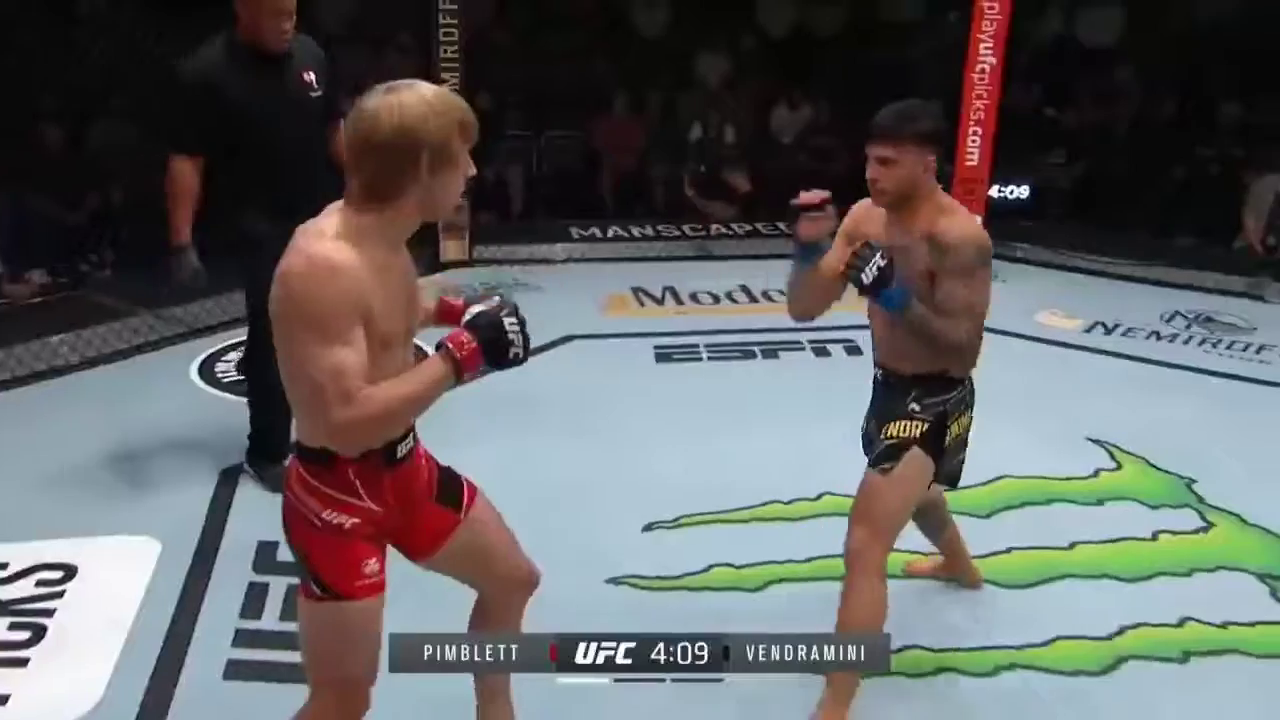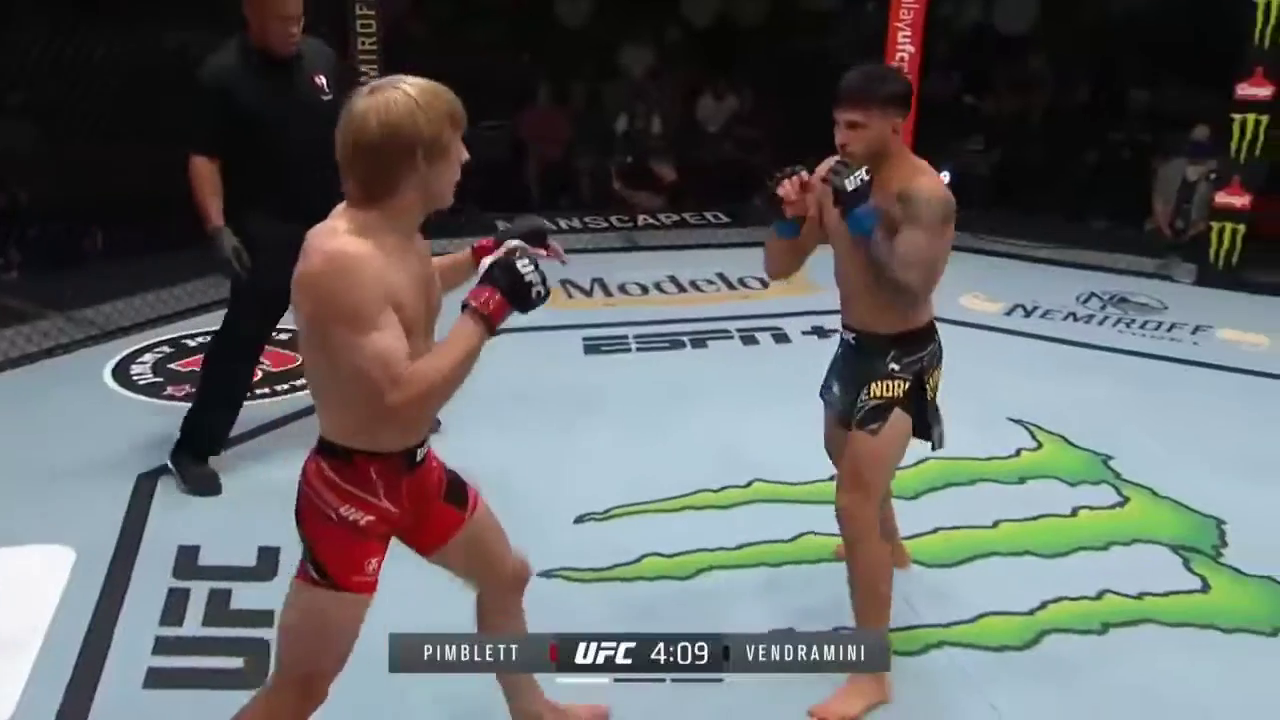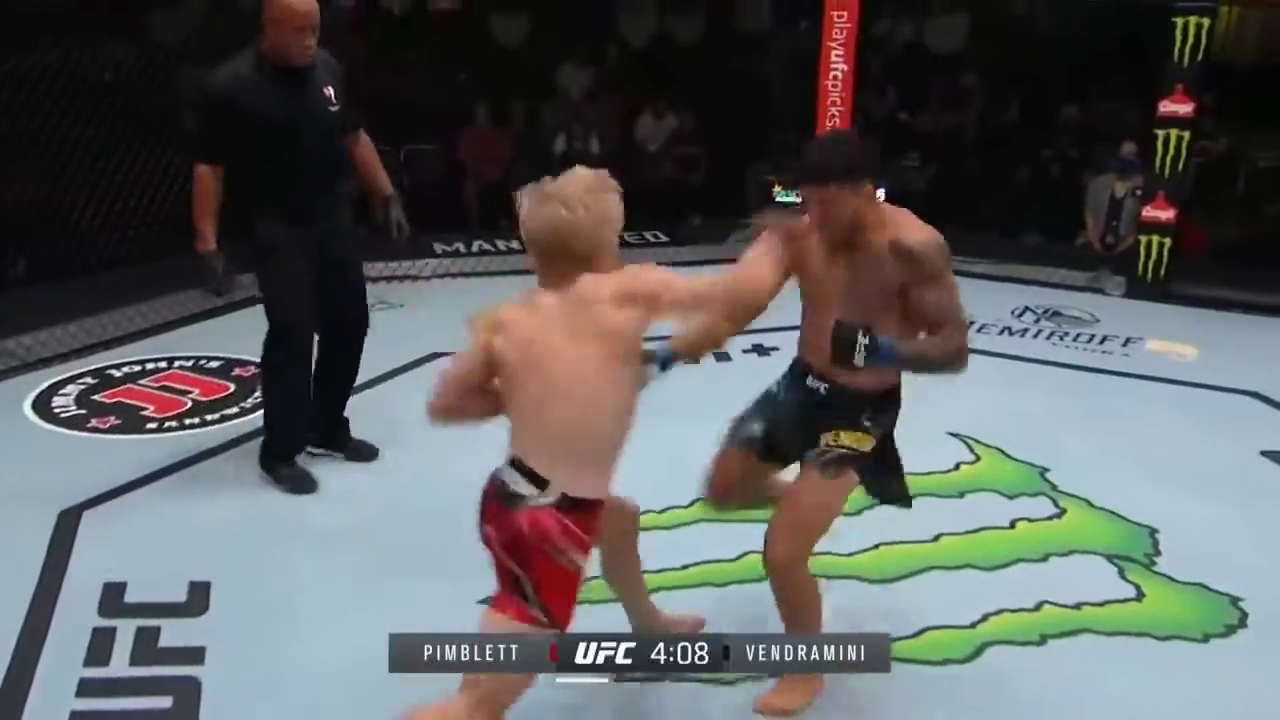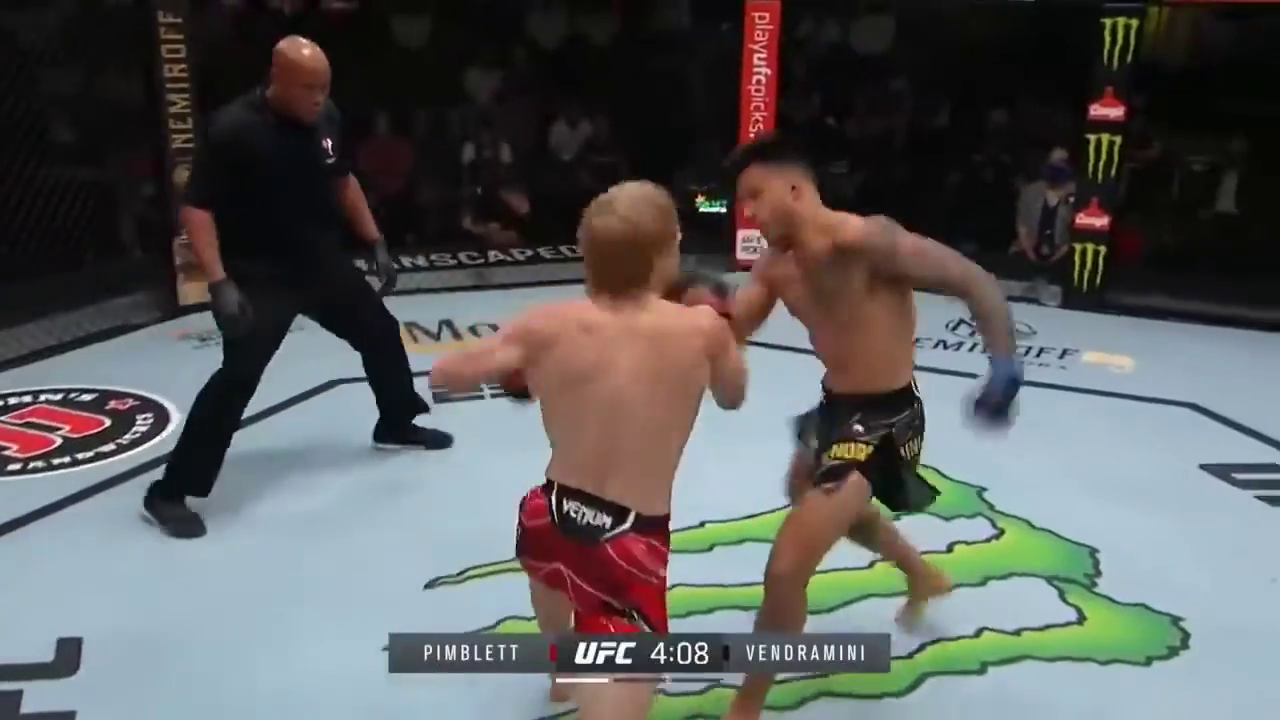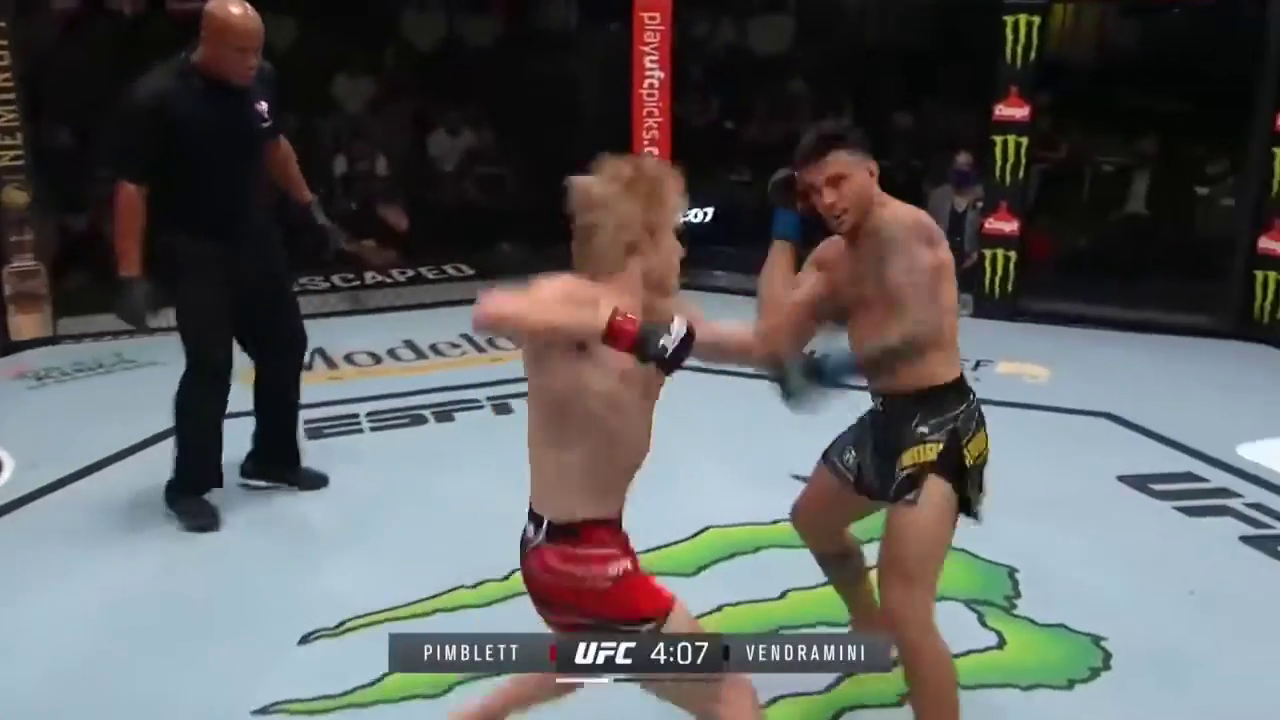
dt=0.4s
person 1, frame 1
left shoulder: (958, 236)
right shoulder: (866, 217)
left elbow: (959, 356)
right elbow: (804, 309)
left wrist: (892, 295)
right wrist: (809, 247)
left hip: (933, 402)
right hip: (891, 388)
left knee: (863, 551)
right knee: (906, 489)
right ankle: (958, 564)
person 1, frame 2
left shoulder: (924, 194)
right shoulder: (832, 175)
left elbow: (909, 295)
right elbow: (778, 268)
left wrist: (860, 219)
right wrist: (791, 218)
left hip: (903, 359)
right hip: (855, 345)
left knee: (854, 507)
right knee: (845, 453)
right ankle: (889, 545)
person 1, frame 3
left shoulder: (916, 247)
right shoulder: (794, 233)
left elbow: (953, 351)
right elbow: (735, 306)
left wrist: (885, 353)
right wrist: (671, 350)
left hip: (862, 413)
right hip: (801, 386)
left knee: (781, 551)
right knee: (724, 490)
left ankle: (805, 673)
right ankle: (791, 497)
person 1, frame 4
left shoulder: (862, 239)
right shoulder: (778, 263)
left elbow: (975, 282)
right elbow: (725, 333)
left wrist: (1004, 367)
left hip: (880, 423)
right hip: (838, 408)
left knee: (785, 567)
right knee: (808, 496)
right ankle: (922, 577)
person 1, frame 5
left shoulder: (904, 228)
right shoulder: (830, 254)
left elbow: (920, 330)
right elbow: (775, 341)
left wrist: (834, 366)
left hip: (939, 422)
right hip: (890, 417)
left knee: (902, 609)
right knee: (811, 519)
right ankle: (871, 631)
person 2, frame 1
left shoulder: (380, 234)
right shoulder: (323, 265)
right elbow: (347, 419)
left wrist: (443, 312)
right wrist: (460, 356)
left hip: (403, 464)
right hip: (334, 492)
left knee: (513, 578)
person 2, frame 2
left shoulder: (393, 229)
right shoulder: (342, 259)
right elbow: (403, 397)
left wrist: (488, 254)
right wrist: (489, 305)
left hip: (415, 468)
right hip: (351, 486)
left knee: (508, 575)
person 2, frame 3
left shoulder: (505, 321)
right shoulder: (627, 291)
left elbow: (442, 406)
right elbow: (723, 298)
left hip: (512, 500)
right hip: (555, 525)
left knee: (617, 520)
person 2, frame 4
left shoulder: (548, 325)
right shoulder: (700, 330)
left elbow: (444, 378)
right elbow: (733, 396)
left hip: (549, 520)
right hip: (628, 550)
person 2, frame 5
left shoulder: (654, 310)
right shoulder: (571, 298)
left elbow: (730, 343)
right elbow: (490, 311)
right wrist: (618, 330)
left hip: (593, 541)
right hip: (574, 558)
person 3, frame 1
left shoulder: (309, 54)
right shoulder: (208, 72)
left elbow: (333, 130)
right elbow: (186, 161)
right wrist: (182, 242)
left hip: (322, 215)
right hip: (262, 227)
right knee: (271, 335)
right ankle: (266, 453)
person 3, frame 2
left shoulder: (322, 56)
right shoulder: (225, 73)
right elbow: (205, 158)
right wrist: (219, 230)
left hip: (330, 217)
right hip: (272, 227)
right knee: (243, 335)
right ankle: (193, 450)
person 3, frame 3
left shoulder: (328, 69)
right shoulder: (232, 85)
left elbow: (353, 138)
right elbow: (209, 168)
left wrist: (387, 197)
right wrist: (208, 245)
left hip: (333, 225)
right hip: (280, 235)
left knee: (349, 327)
right knee: (291, 337)
left ankle: (327, 428)
right ankle: (279, 454)
person 3, frame 4
left shoulder: (325, 118)
right shoulder: (234, 129)
left elbow: (341, 181)
right elbow: (198, 210)
left wrist: (375, 243)
right wrist: (221, 284)
left hip: (320, 259)
right hip: (260, 273)
left knee: (380, 334)
right knee: (237, 378)
left ankle: (398, 424)
right ankle: (170, 493)
person 3, frame 5
left shoulder: (260, 79)
right shoulder: (158, 97)
right elbow: (132, 190)
left wrist: (309, 206)
right wrist: (132, 276)
left hip: (254, 241)
right hip: (193, 251)
left knee: (286, 346)
right knee: (208, 367)
left ankle: (273, 459)
right ankle: (188, 487)
